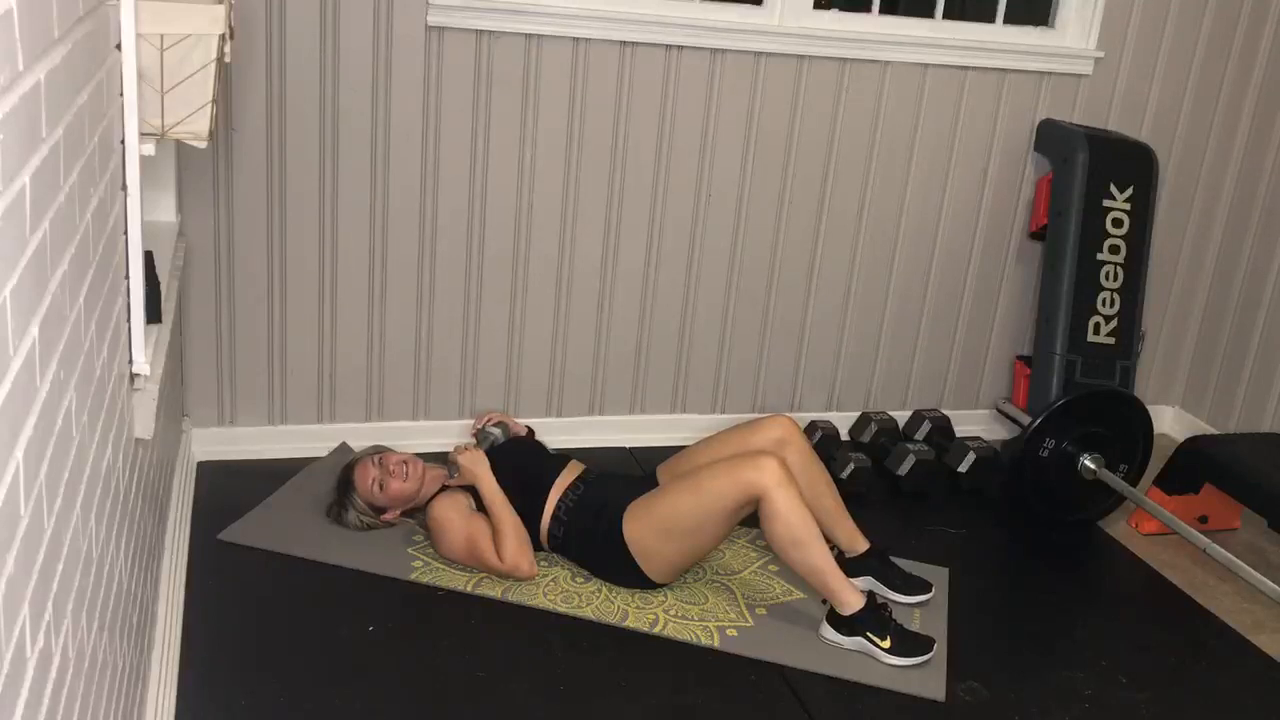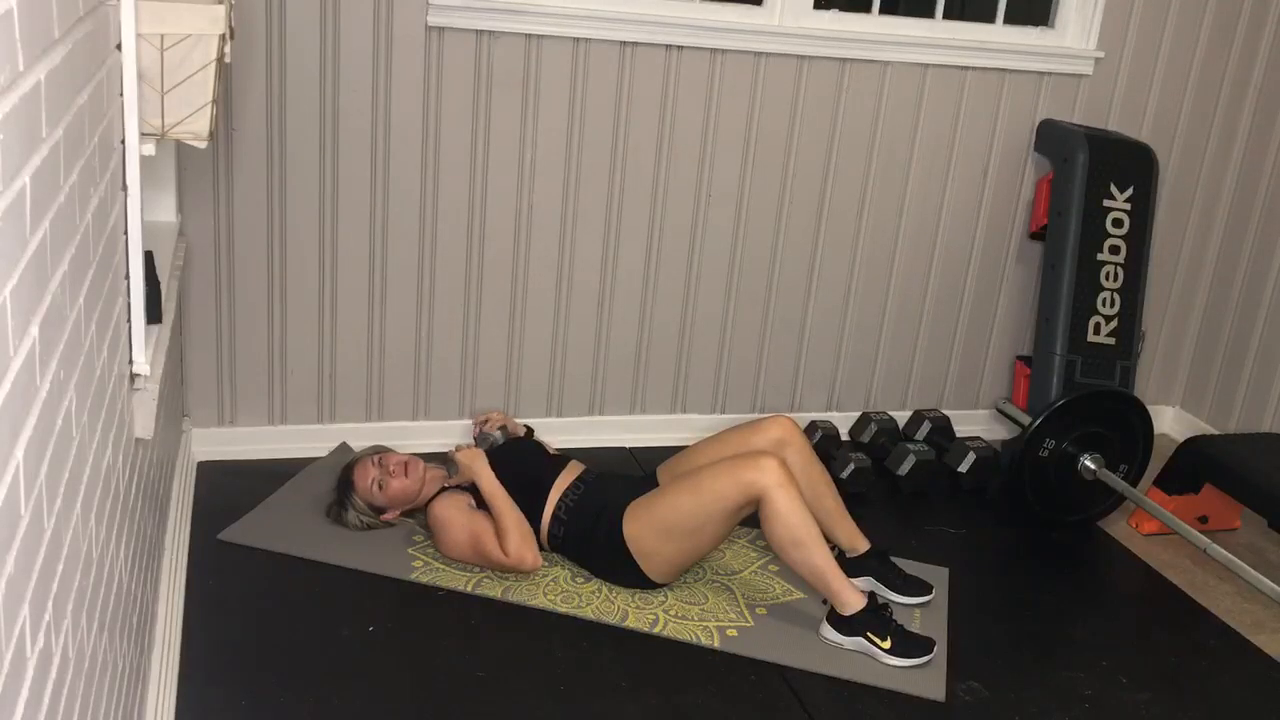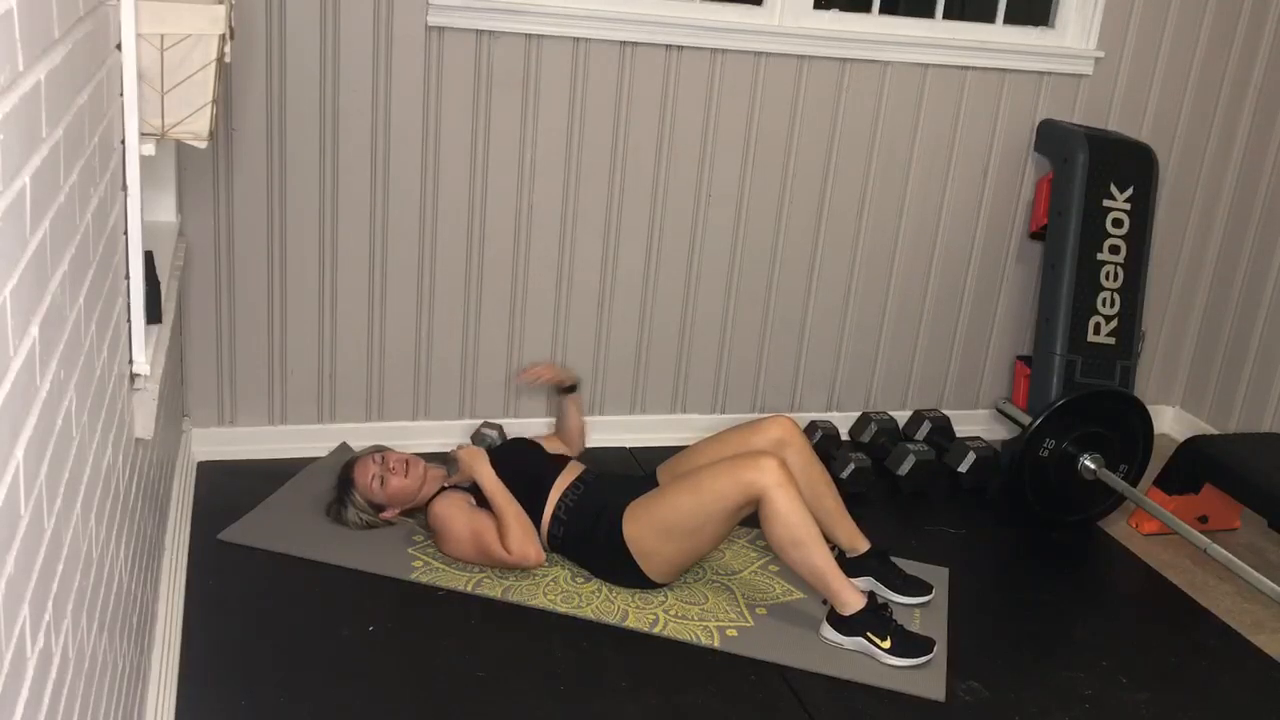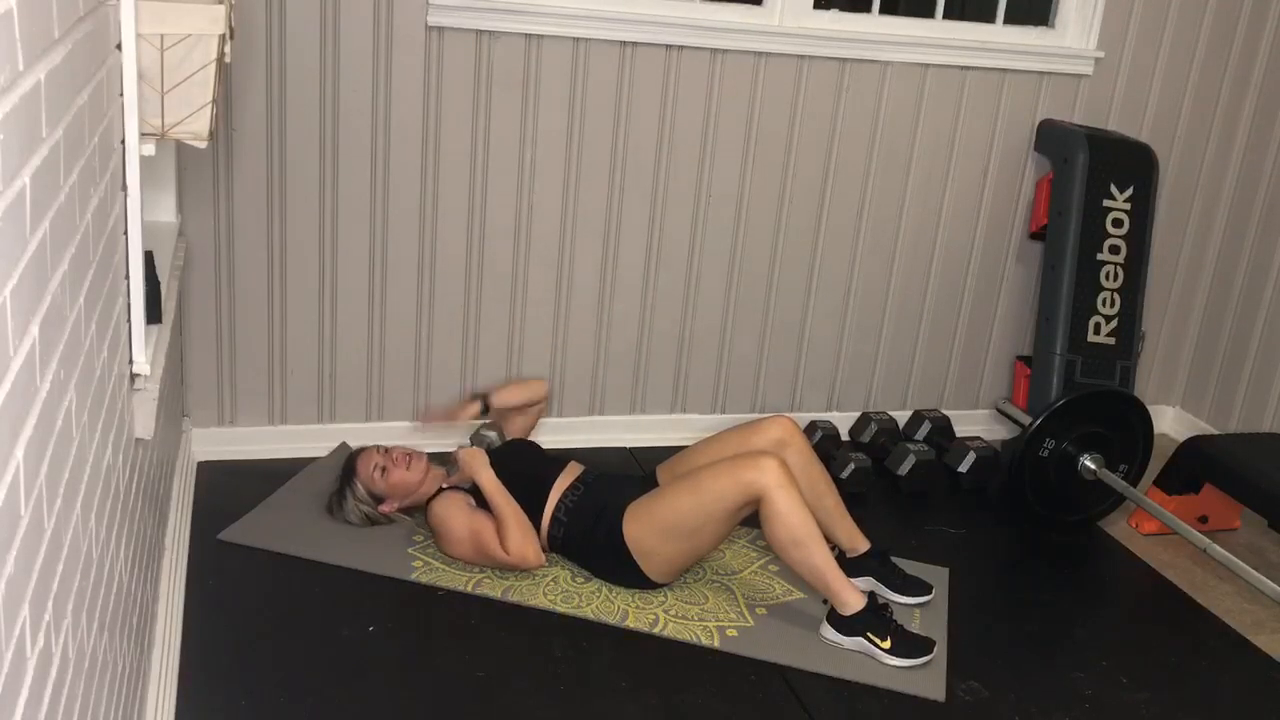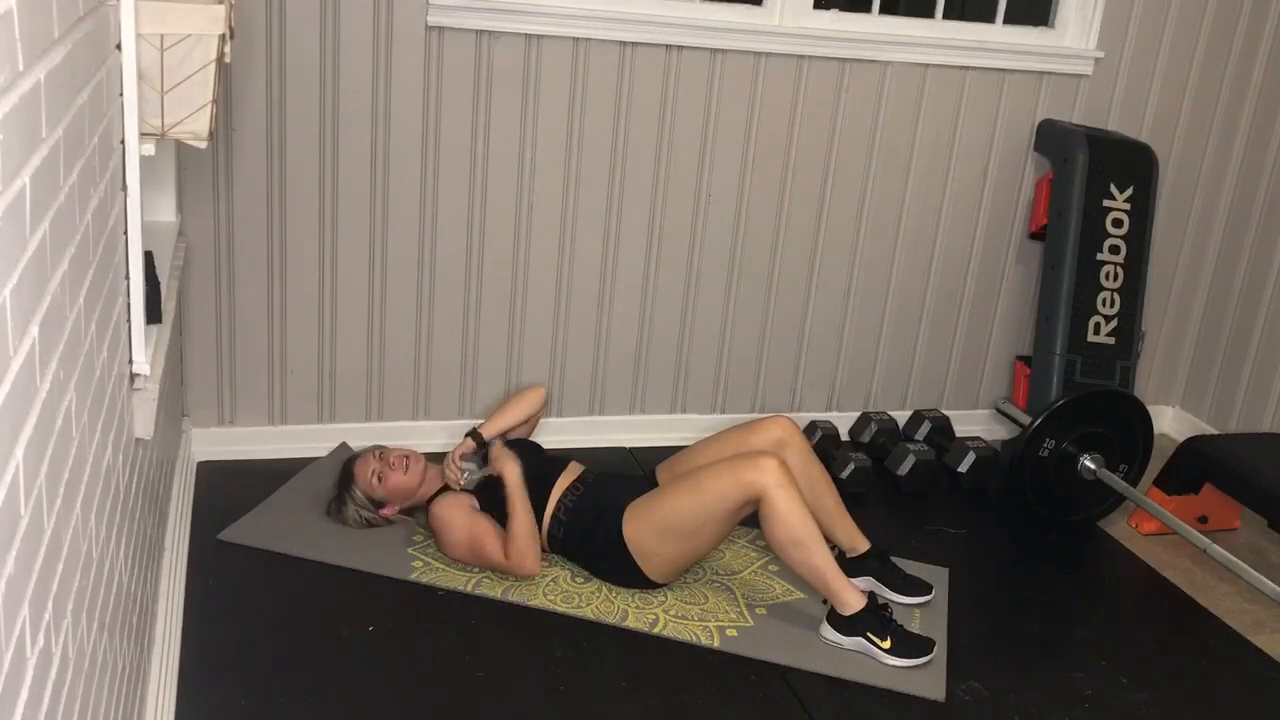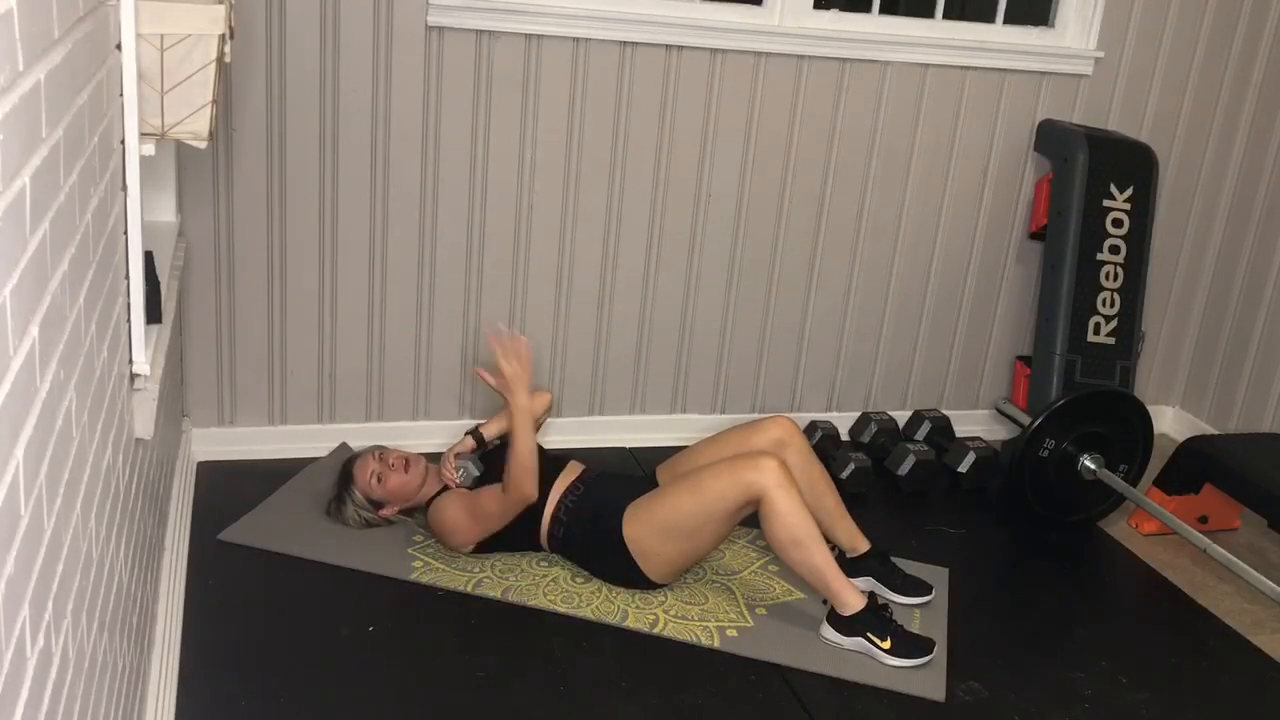
dt=0.7s
person 1, frame 1
left shoulder: (460, 474)
right shoulder: (444, 514)
right elbow: (520, 564)
left wrist: (519, 433)
right wrist: (484, 477)
left hip: (632, 491)
right hip: (617, 540)
left knee: (780, 432)
right knee: (764, 473)
left ankle: (860, 560)
right ankle: (851, 615)
person 1, frame 2
left shoulder: (460, 470)
right shoulder: (446, 515)
right elbow: (524, 556)
left wrist: (516, 431)
right wrist: (484, 475)
left hip: (633, 489)
right hip: (618, 540)
left knee: (780, 432)
right knee: (765, 473)
left ankle: (860, 560)
right ankle: (851, 615)
person 1, frame 3
left shoulder: (473, 468)
right shoulder: (447, 514)
left elbow: (569, 445)
right elbow: (527, 552)
left wrist: (565, 387)
right wrist: (484, 475)
left hip: (639, 488)
right hip: (621, 539)
left knee: (781, 431)
right knee: (765, 471)
left ankle: (861, 559)
right ankle: (851, 614)
person 1, frame 4
left shoulder: (482, 454)
right shoulder: (446, 513)
left elbow: (539, 391)
right elbow: (526, 553)
left wrist: (477, 405)
right wrist: (483, 476)
left hip: (637, 489)
right hip: (619, 542)
left knee: (780, 432)
right knee: (765, 474)
left ankle: (861, 561)
right ankle: (852, 615)
person 1, frame 5
left shoulder: (471, 462)
right shoulder: (447, 514)
left elbow: (536, 394)
right elbow: (524, 562)
left wrist: (475, 439)
right wrist: (510, 477)
left hip: (636, 490)
right hip: (620, 541)
left knee: (780, 431)
right knee: (765, 471)
left ankle: (859, 559)
right ankle: (851, 615)
person 1, frame 6
left shoulder: (467, 467)
right shoulder: (449, 514)
left elbow: (542, 402)
right elbow: (522, 492)
left wrist: (473, 440)
right wrist: (513, 390)
left hip: (637, 490)
right hip: (618, 542)
left knee: (780, 431)
right knee: (764, 474)
left ankle: (860, 558)
right ankle: (851, 614)
